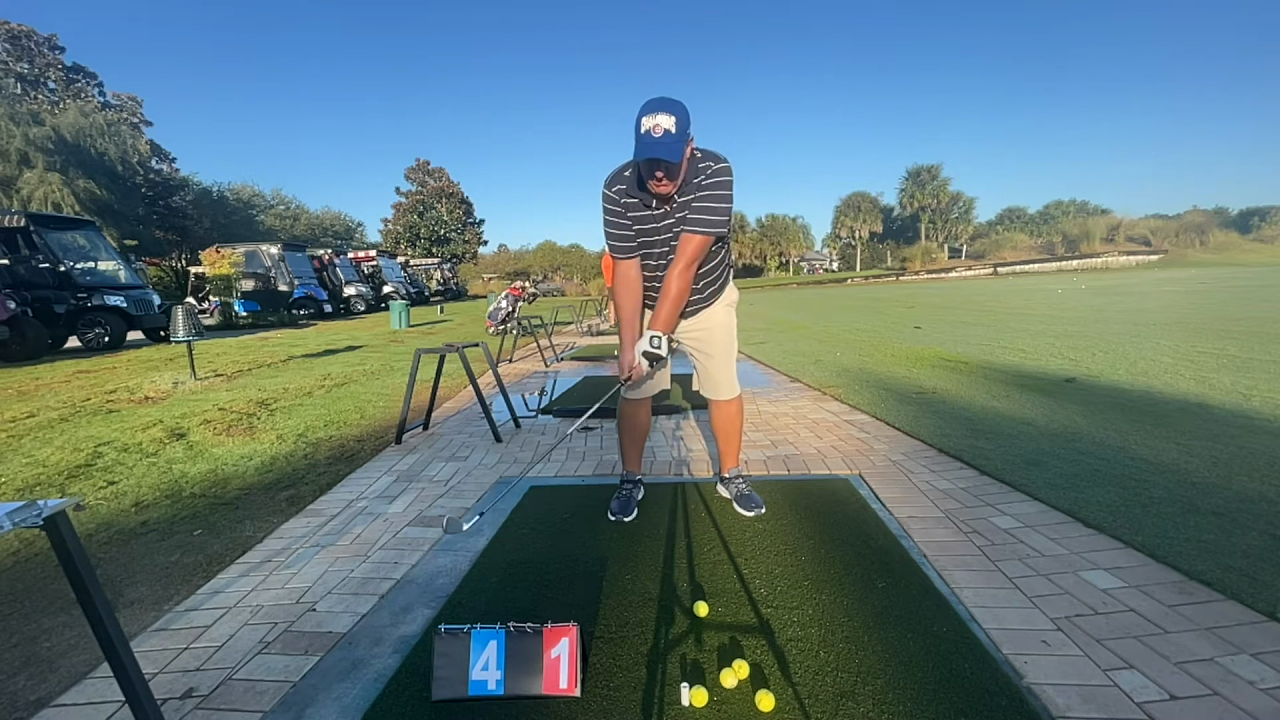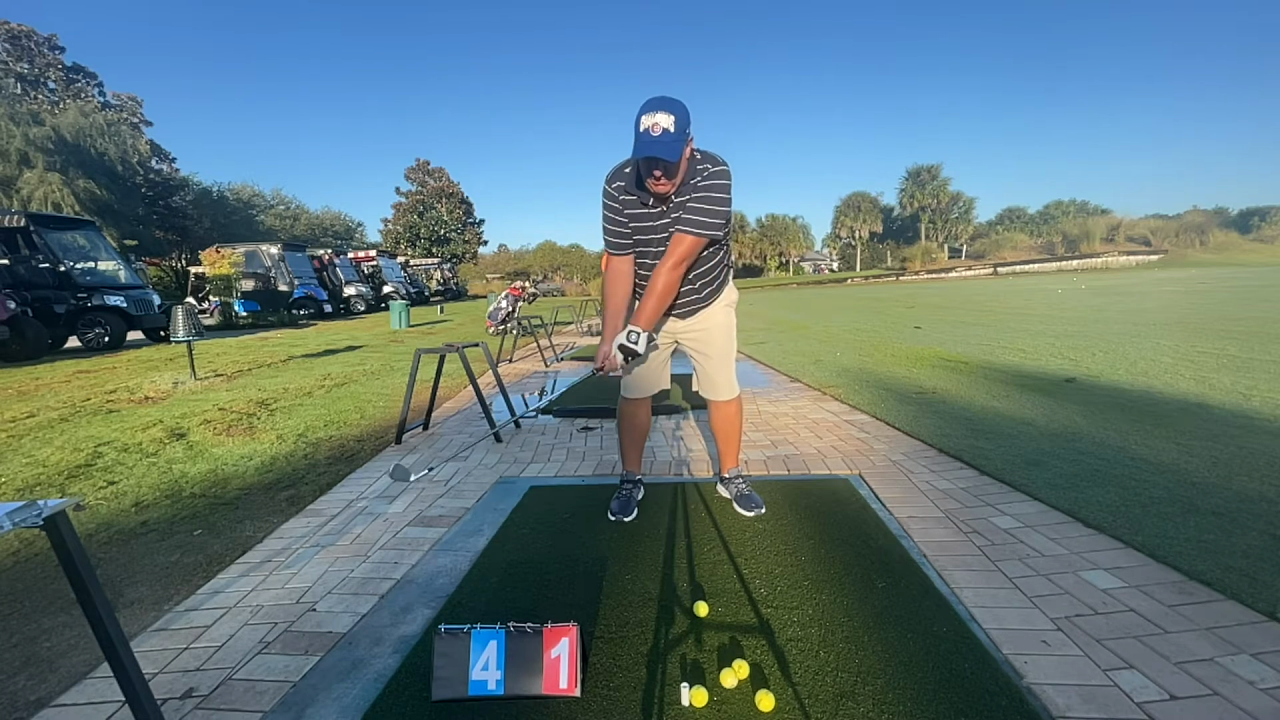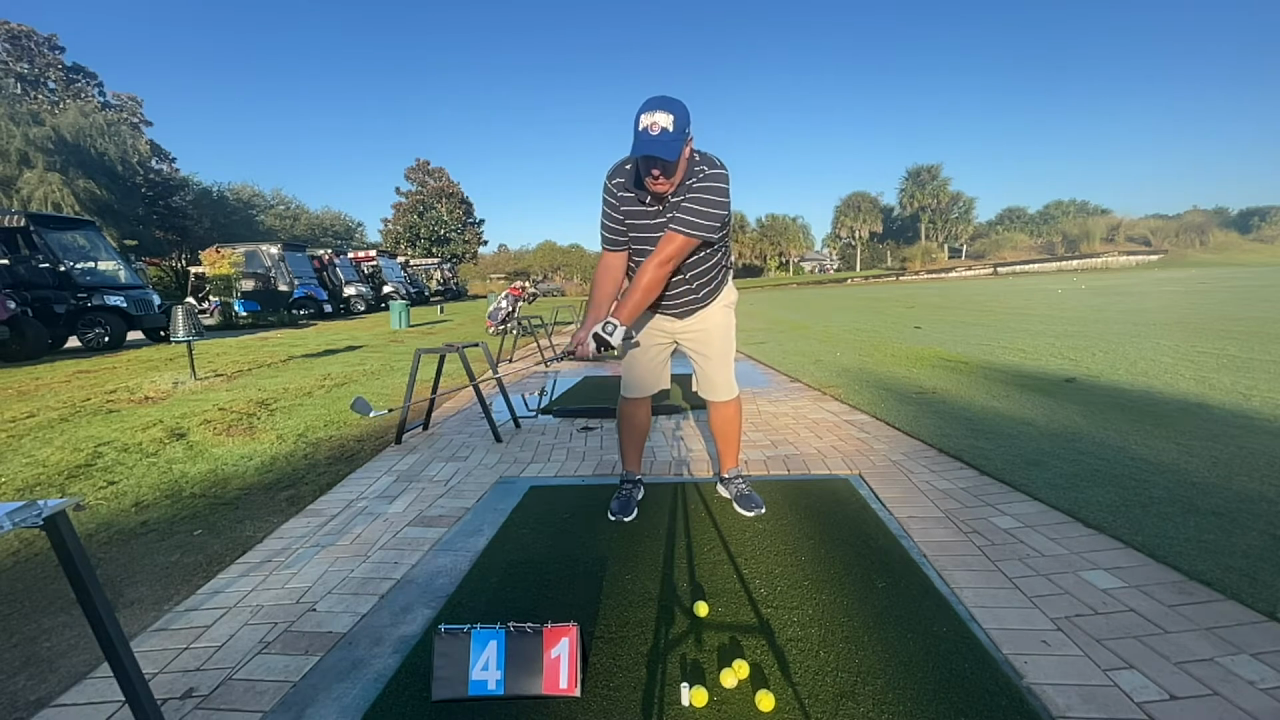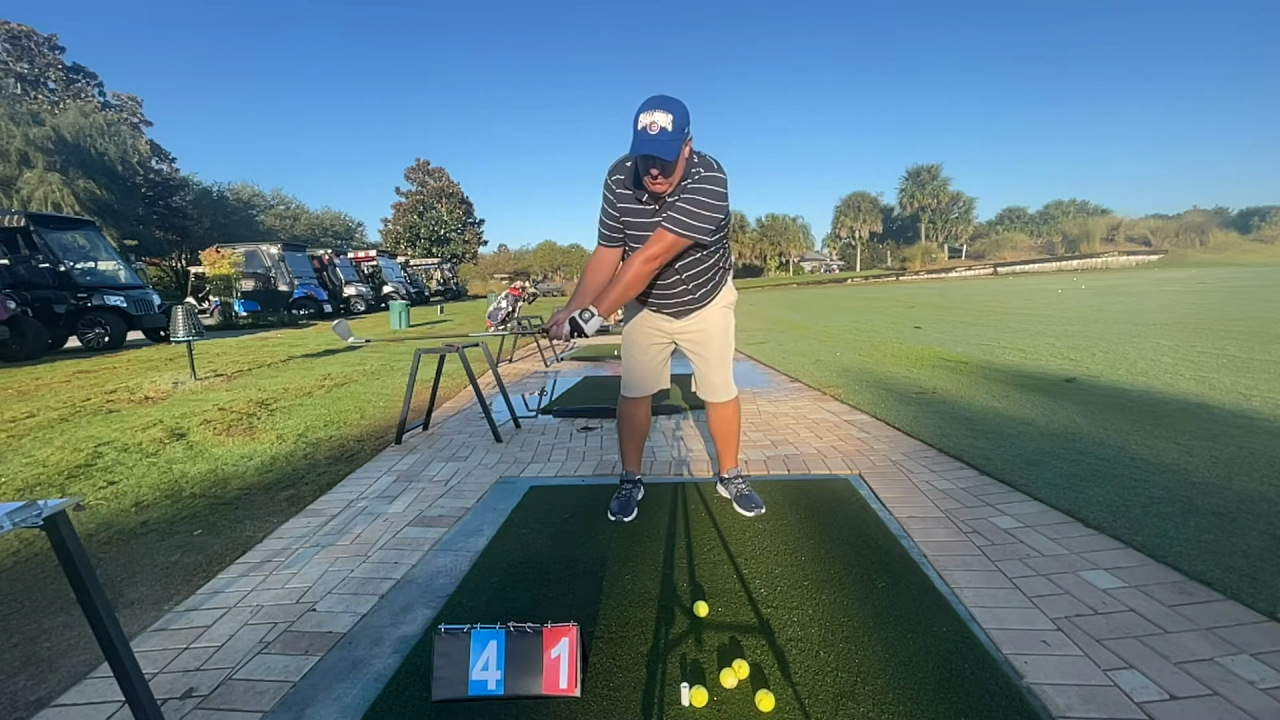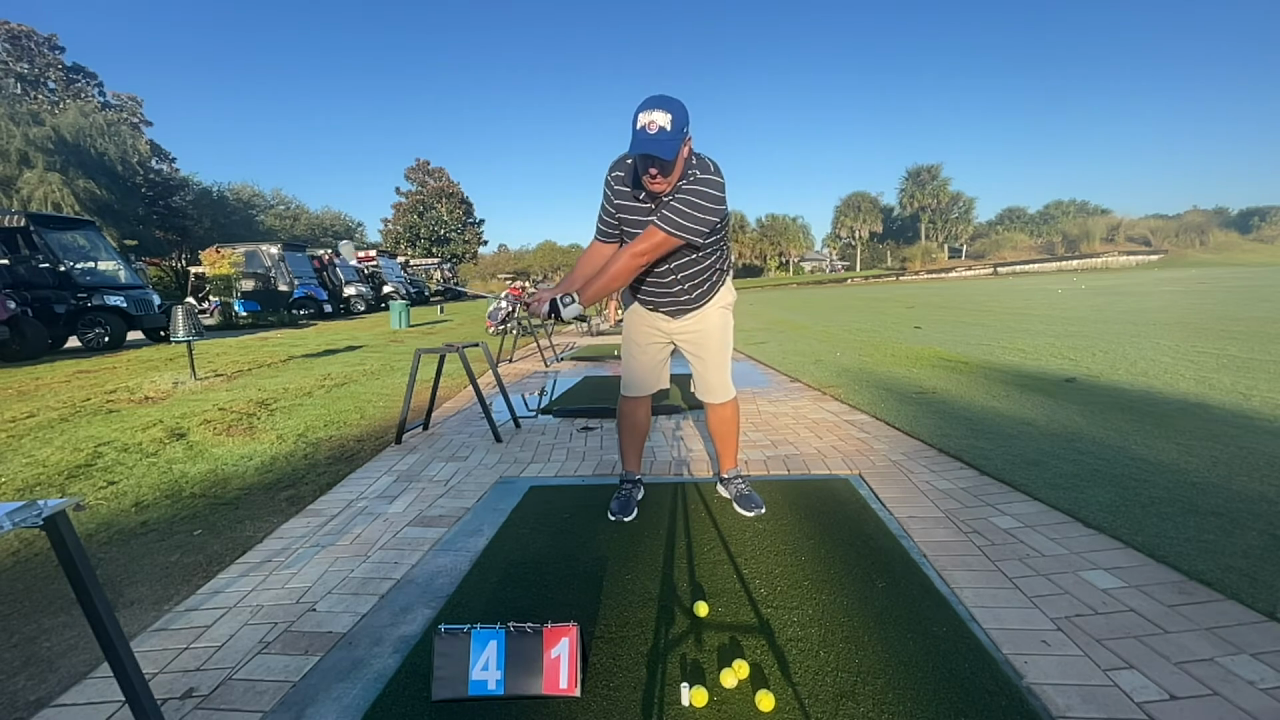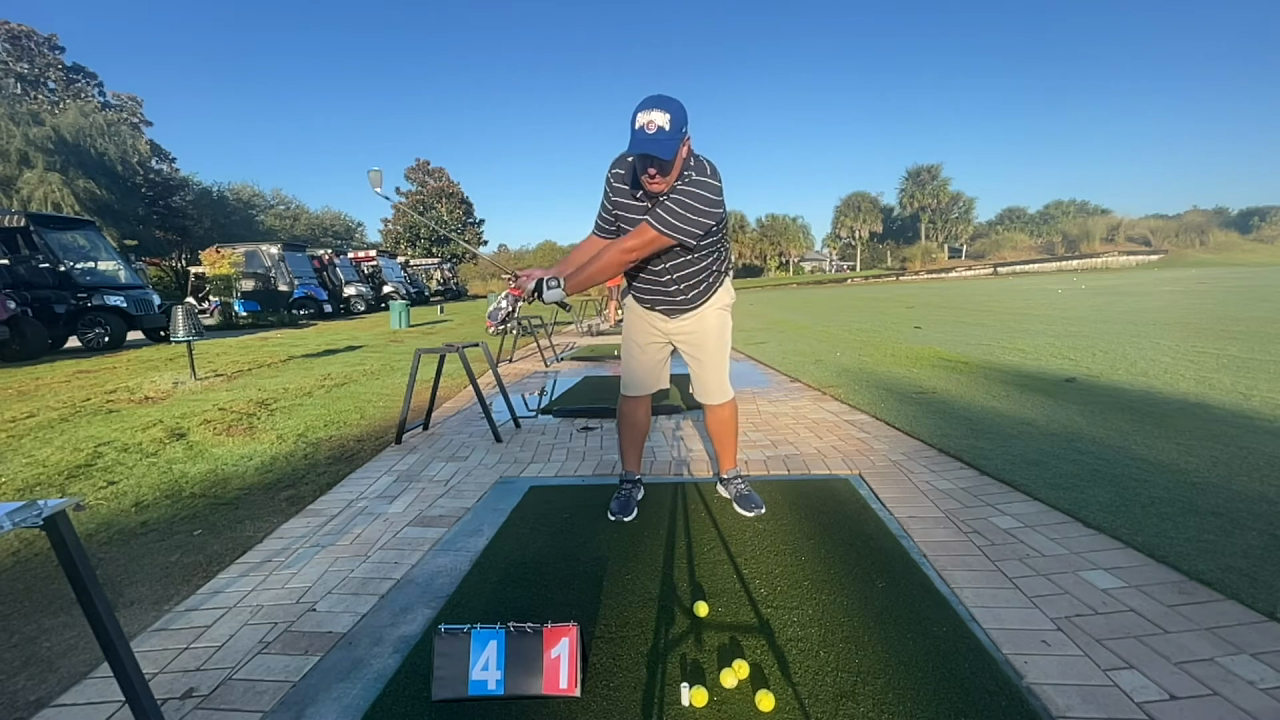
dt=0.1s
person 1, frame 1
left shoulder: (715, 174)
right shoulder: (617, 189)
left elbow: (684, 264)
right elbow: (626, 270)
left wrist: (657, 337)
right wrist: (628, 344)
left hip: (709, 300)
right hip: (645, 303)
left knee: (724, 389)
right knee: (634, 389)
left ankle: (730, 475)
right ankle: (631, 480)
person 1, frame 2
left shoulder: (714, 177)
right shoulder: (619, 185)
left elbow: (674, 263)
right elbow: (619, 264)
left wrist: (633, 332)
right wrist: (609, 333)
left hip: (708, 301)
right hip: (646, 302)
left knee: (723, 390)
right knee: (634, 392)
left ankle: (729, 476)
right ankle: (630, 479)
person 1, frame 3
left shoulder: (711, 178)
right shoulder: (618, 182)
left elbow: (662, 261)
right elbow: (613, 259)
left wrist: (615, 326)
right wrist: (590, 323)
left hip: (707, 301)
right hip: (642, 304)
left knee: (721, 390)
right knee: (634, 391)
left ankle: (730, 475)
right ankle: (631, 480)
person 1, frame 4
left shoulder: (709, 182)
right shoulder: (620, 178)
left elbow: (650, 258)
right elbow: (609, 252)
left wrist: (592, 315)
right wrist: (573, 306)
left hip: (706, 302)
right hip: (646, 305)
left knee: (720, 391)
right knee: (634, 392)
left ankle: (730, 476)
right ankle: (631, 480)
person 1, frame 5
left shoulder: (706, 184)
right shoulder: (620, 175)
left elbow: (639, 255)
right elbow: (604, 246)
left wrist: (574, 302)
right wrist: (558, 292)
left hip: (704, 302)
right hip: (644, 304)
left knee: (718, 391)
right knee: (635, 392)
left ankle: (730, 476)
right ankle: (631, 480)
person 1, frame 6
left shoulder: (702, 187)
right shoulder: (620, 172)
left elbow: (627, 251)
right elbow: (602, 238)
left wrist: (559, 286)
right wrist: (550, 272)
left hip: (703, 303)
right hip: (644, 304)
left knee: (716, 392)
right knee: (634, 391)
left ankle: (729, 476)
right ankle: (631, 480)
